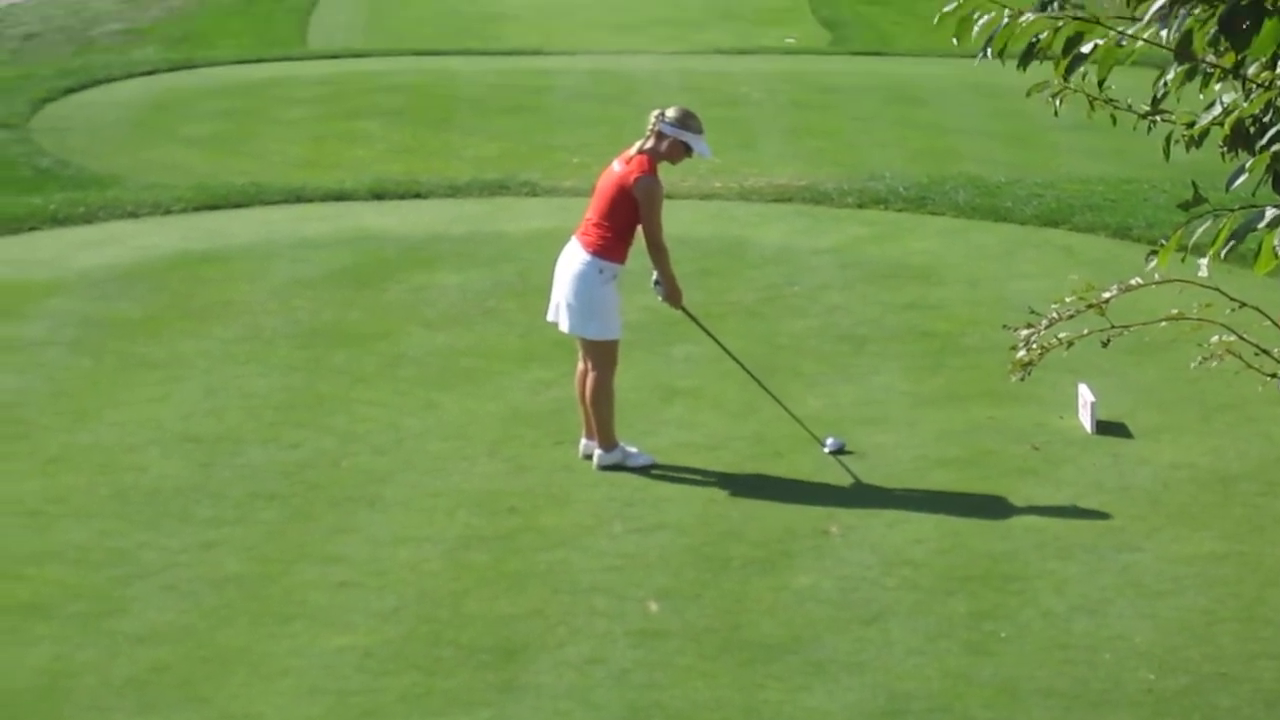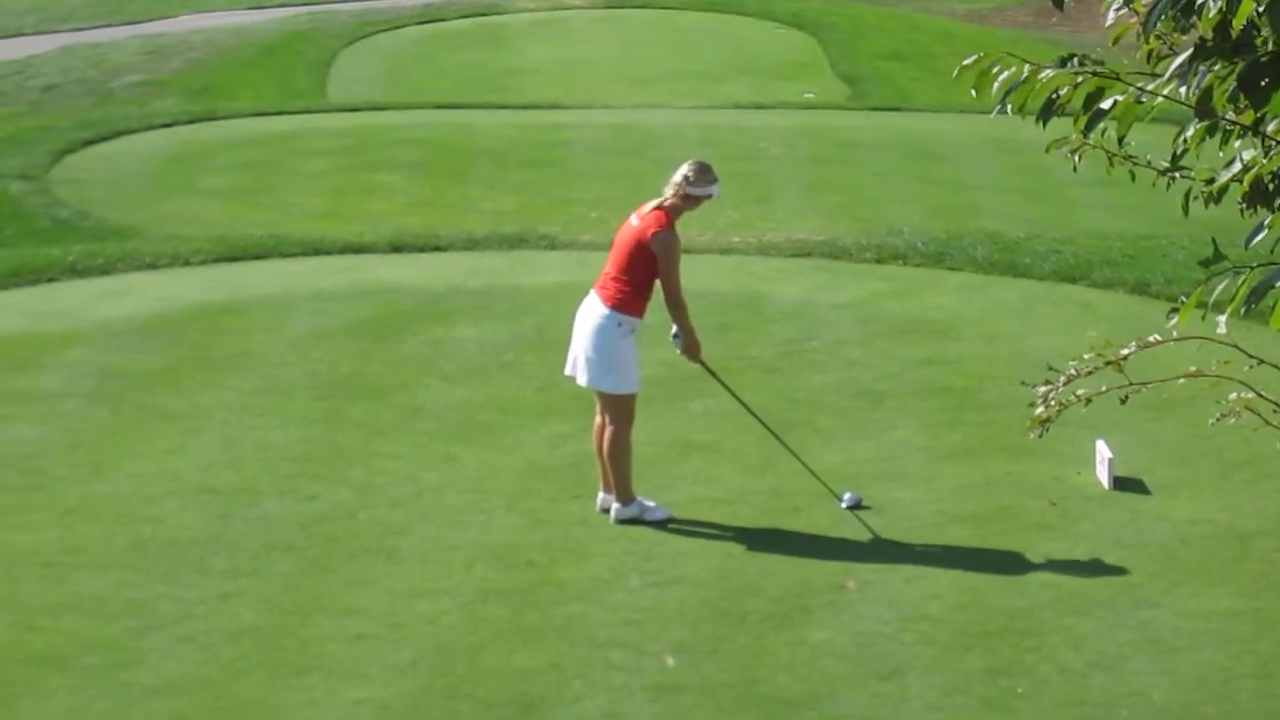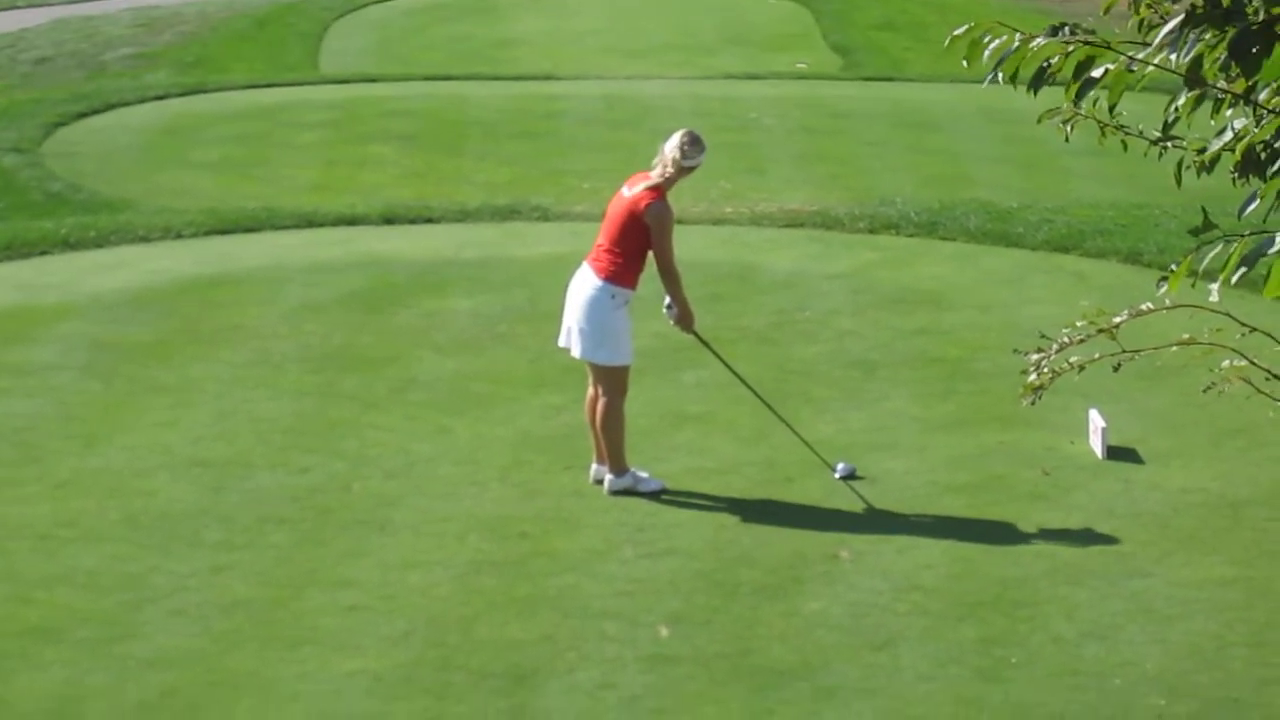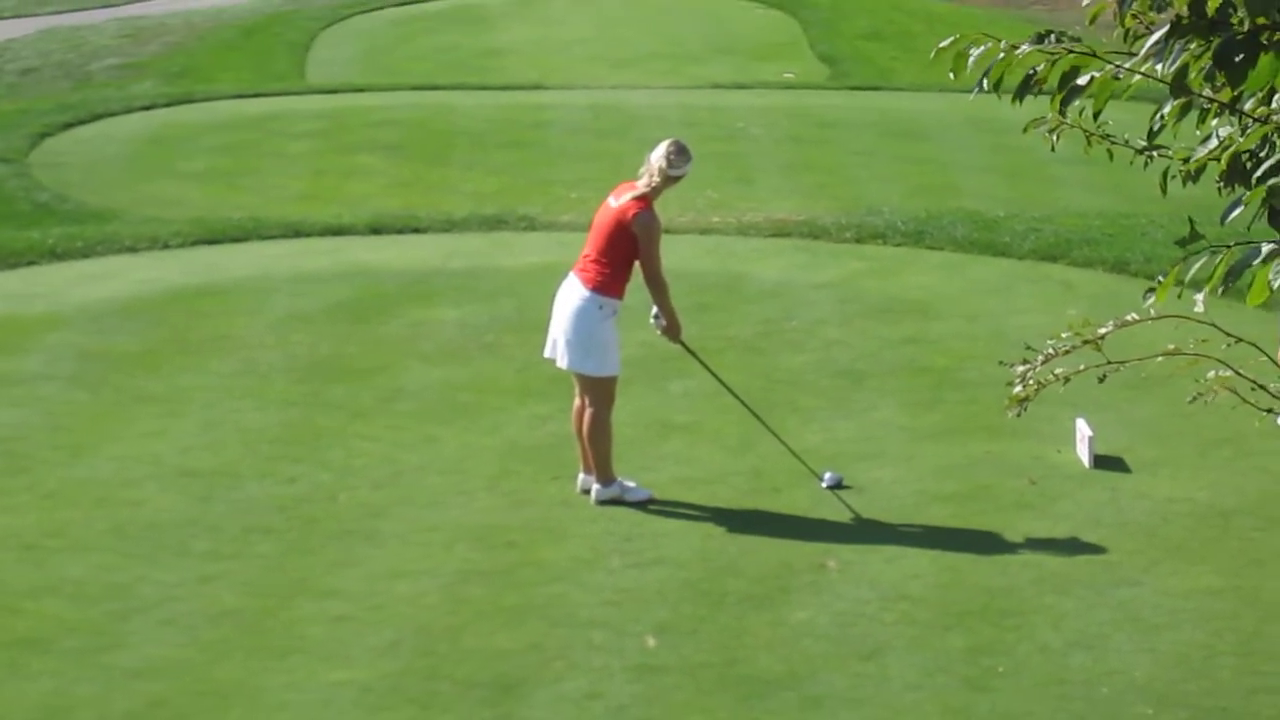
dt=0.3s
person 1, frame 1
left shoulder: (630, 157)
right shoulder: (647, 181)
right elbow: (655, 243)
left wrist: (660, 276)
right wrist: (671, 285)
left hip: (579, 259)
right hip: (594, 271)
left knee: (589, 360)
right knee: (603, 366)
left ankle: (591, 438)
right ankle: (607, 449)
person 1, frame 2
left shoulder: (648, 211)
right shoulder: (664, 236)
right elbow: (673, 297)
left wrist: (679, 329)
right wrist: (690, 338)
left hip: (596, 312)
right hip: (612, 325)
left knee: (607, 414)
right knee: (621, 420)
left ankle: (609, 492)
right ankle: (625, 503)
person 1, frame 3
left shoulder: (638, 181)
right shoulder: (657, 207)
right elbow: (666, 267)
left wrist: (673, 300)
right wrist: (684, 309)
left hip: (589, 283)
right hip: (606, 296)
left knee: (599, 385)
right knee: (614, 391)
left ankle: (602, 463)
right ankle: (618, 473)
person 1, frame 4
left shoulder: (623, 191)
right shoulder: (644, 217)
right elbow: (654, 277)
left wrist: (659, 310)
right wrist: (671, 320)
left hip: (576, 293)
right hip: (593, 307)
left knee: (586, 396)
right knee: (601, 402)
left ankle: (589, 473)
right ankle: (605, 484)
